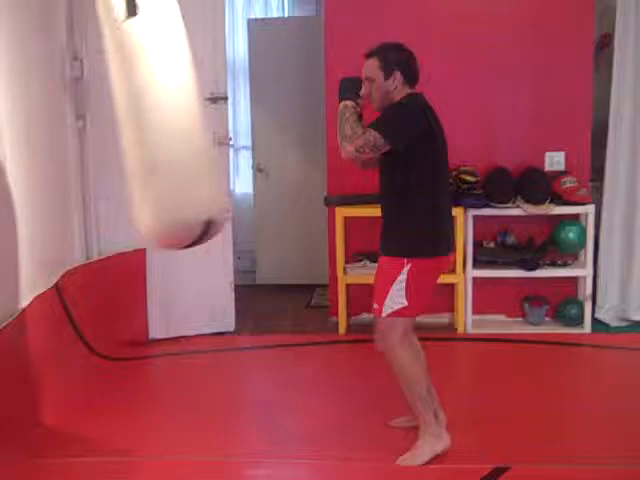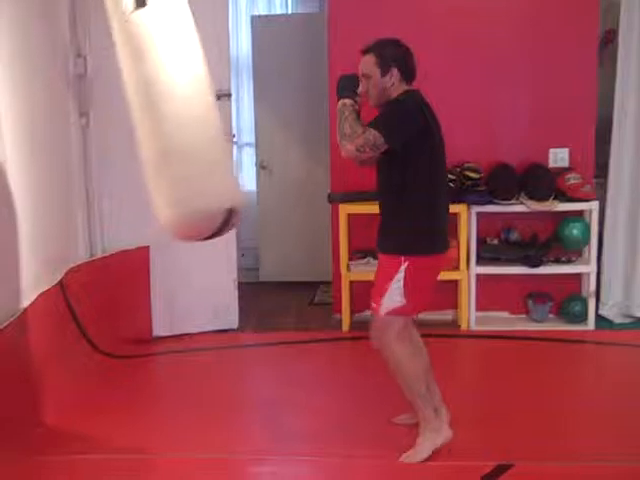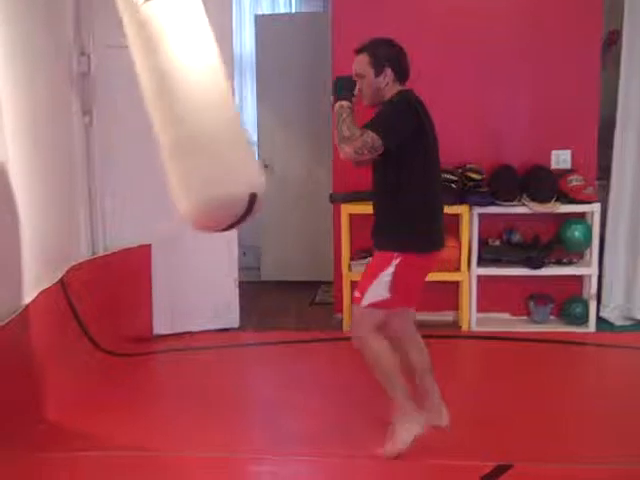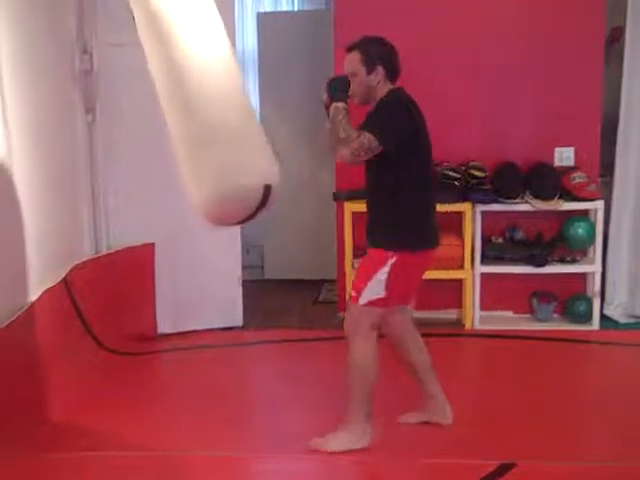
dt=0.1s
person 1, frame 1
left shoulder: (408, 111)
right shoulder: (410, 113)
left elbow: (352, 150)
right elbow: (369, 156)
left wrist: (347, 102)
right wrist: (354, 105)
left hip: (415, 246)
right hip: (413, 240)
left knee: (390, 336)
right knee: (399, 330)
left ankle: (432, 433)
right ankle: (431, 412)
person 1, frame 2
left shoulder: (405, 109)
right shoulder: (407, 110)
left elbow: (352, 149)
right elbow: (368, 154)
left wrist: (345, 101)
right wrist: (352, 103)
left hip: (413, 243)
right hip: (412, 238)
left knee: (386, 334)
right knee: (400, 328)
left ankle: (432, 427)
right ankle: (435, 409)
person 1, frame 3
left shoulder: (400, 108)
right shoulder: (400, 110)
left elbow: (351, 152)
right elbow: (362, 152)
left wrist: (343, 103)
right wrist: (343, 108)
left hip: (406, 241)
right hip: (408, 237)
left knee: (363, 327)
right knee: (396, 324)
left ankle: (406, 416)
right ankle: (433, 407)
person 1, frame 4
left shoulder: (394, 108)
right shoulder: (393, 108)
left elbow: (348, 152)
right elbow: (357, 152)
left wrist: (338, 103)
right wrist: (337, 108)
left hip: (401, 240)
right hip: (403, 235)
left knee: (358, 325)
right knee: (396, 322)
left ankle: (357, 427)
right ankle: (437, 405)
